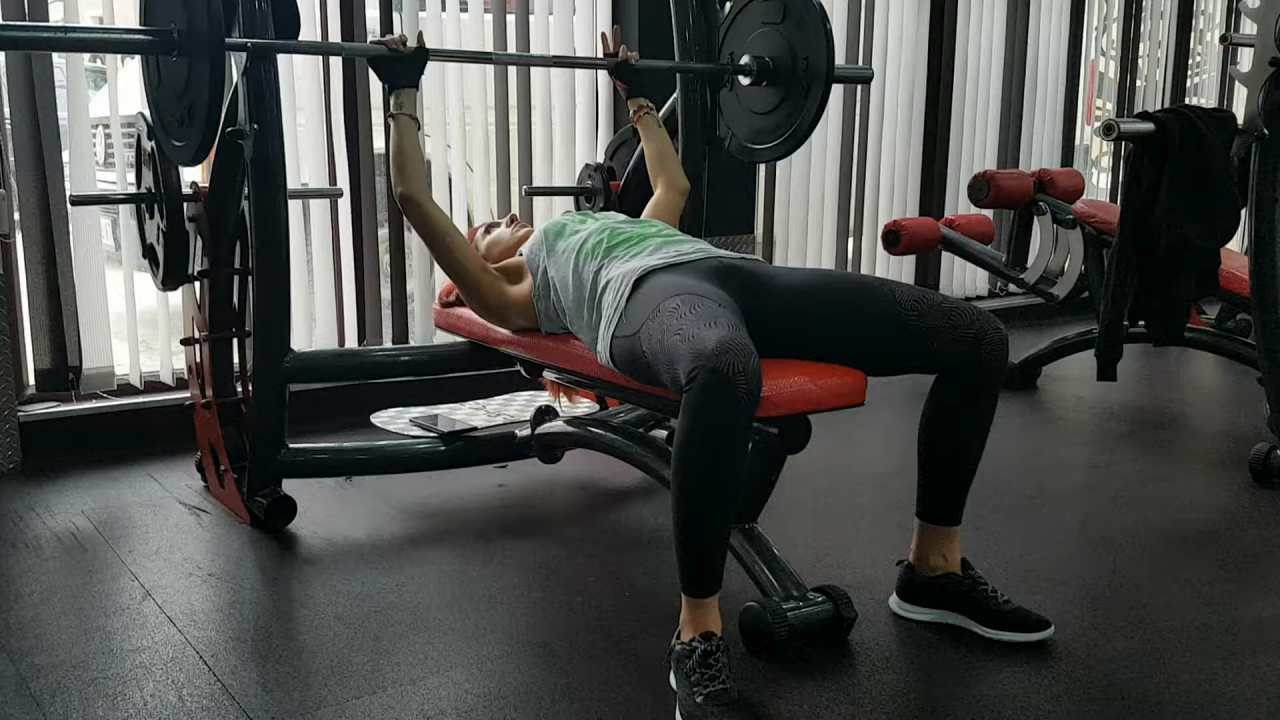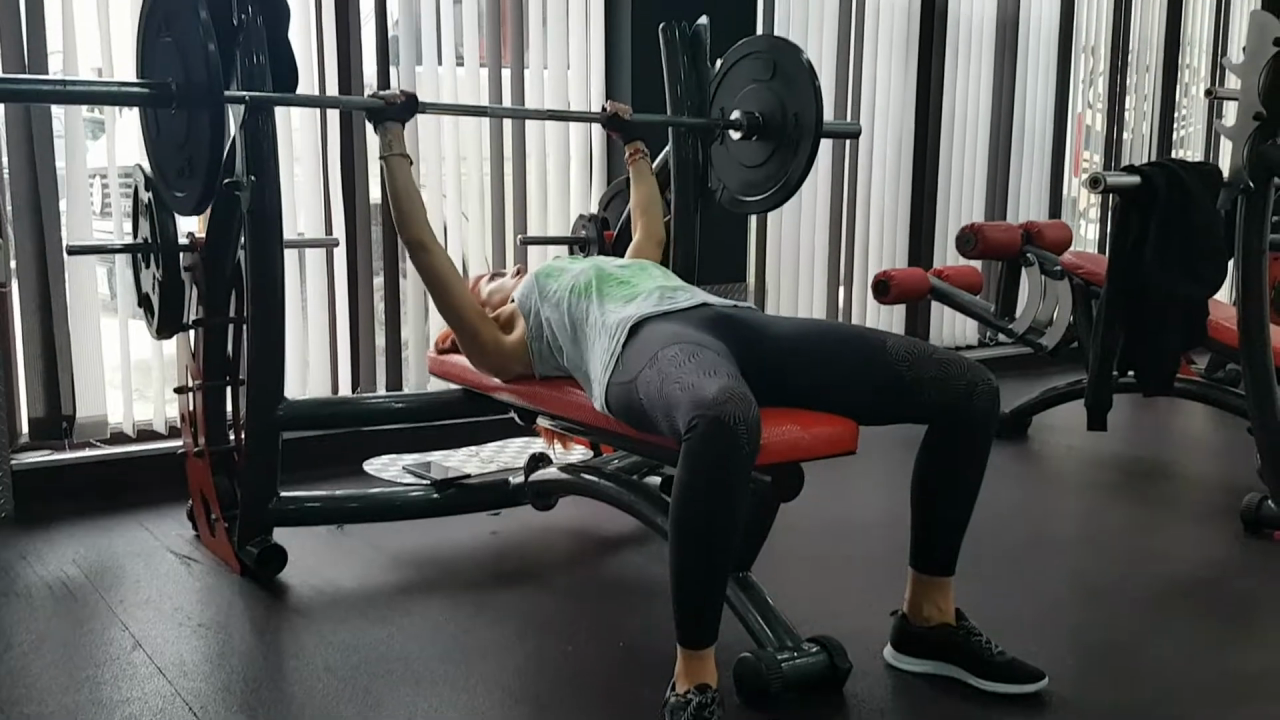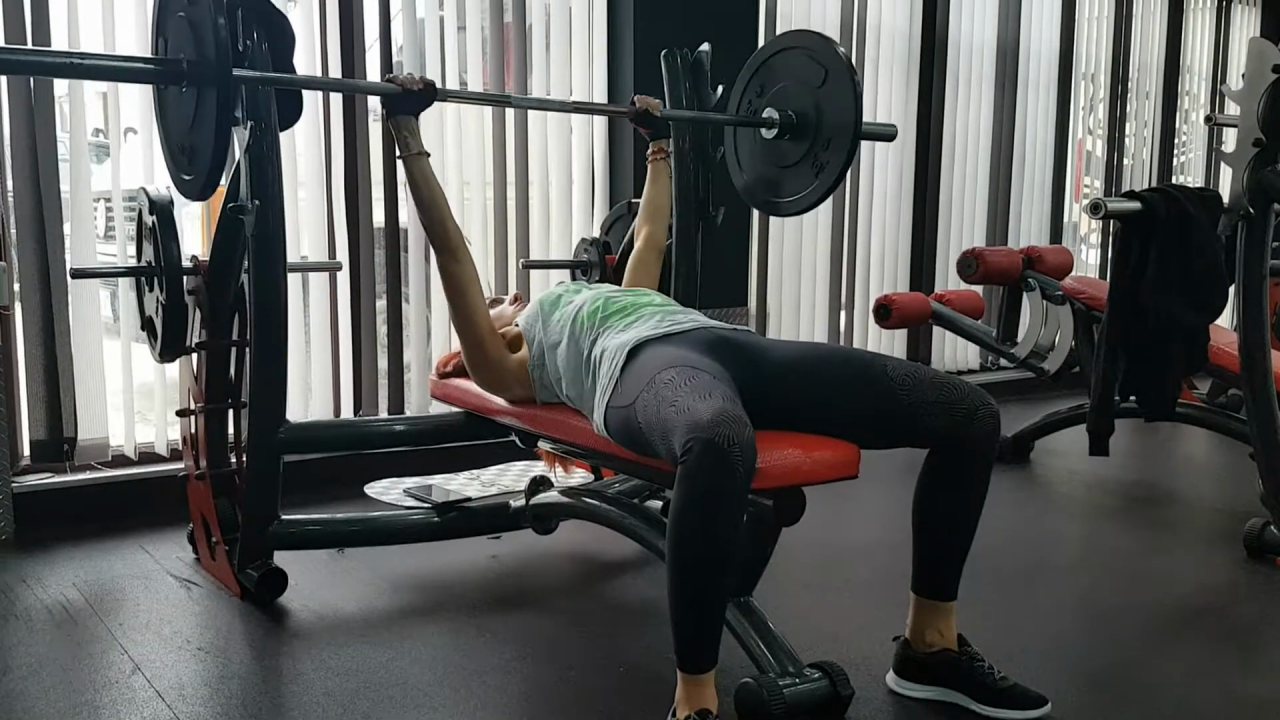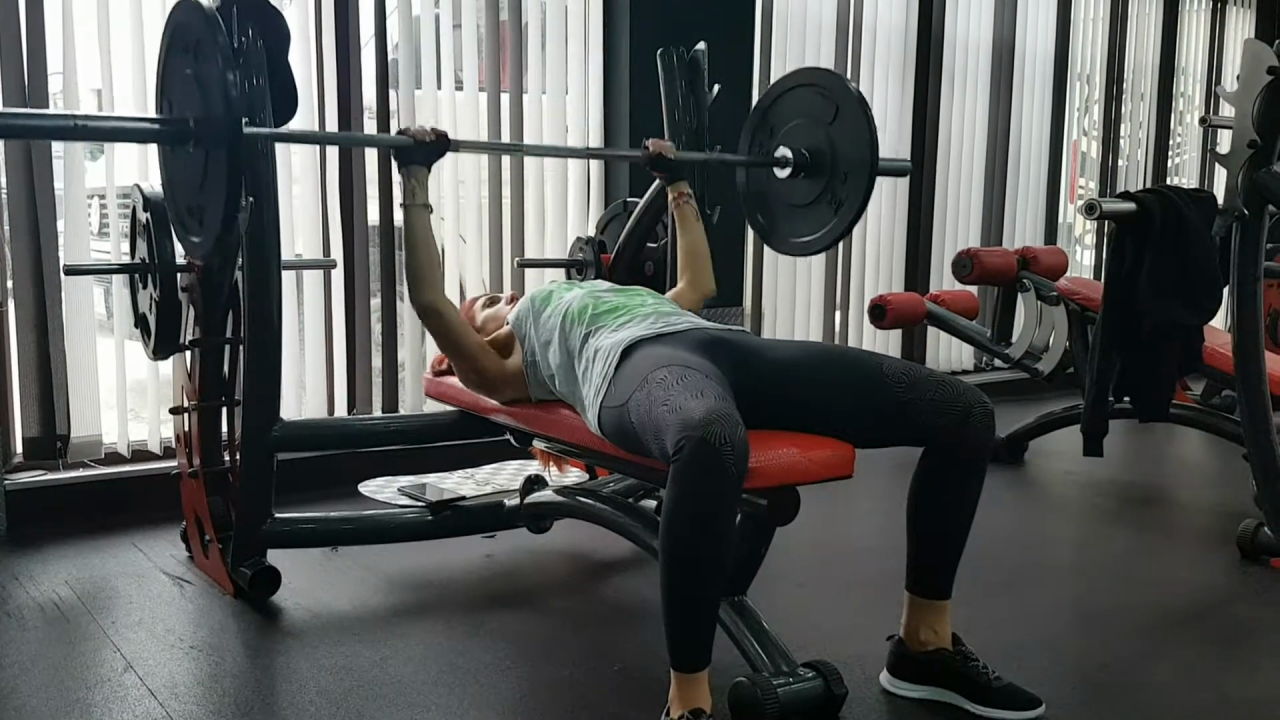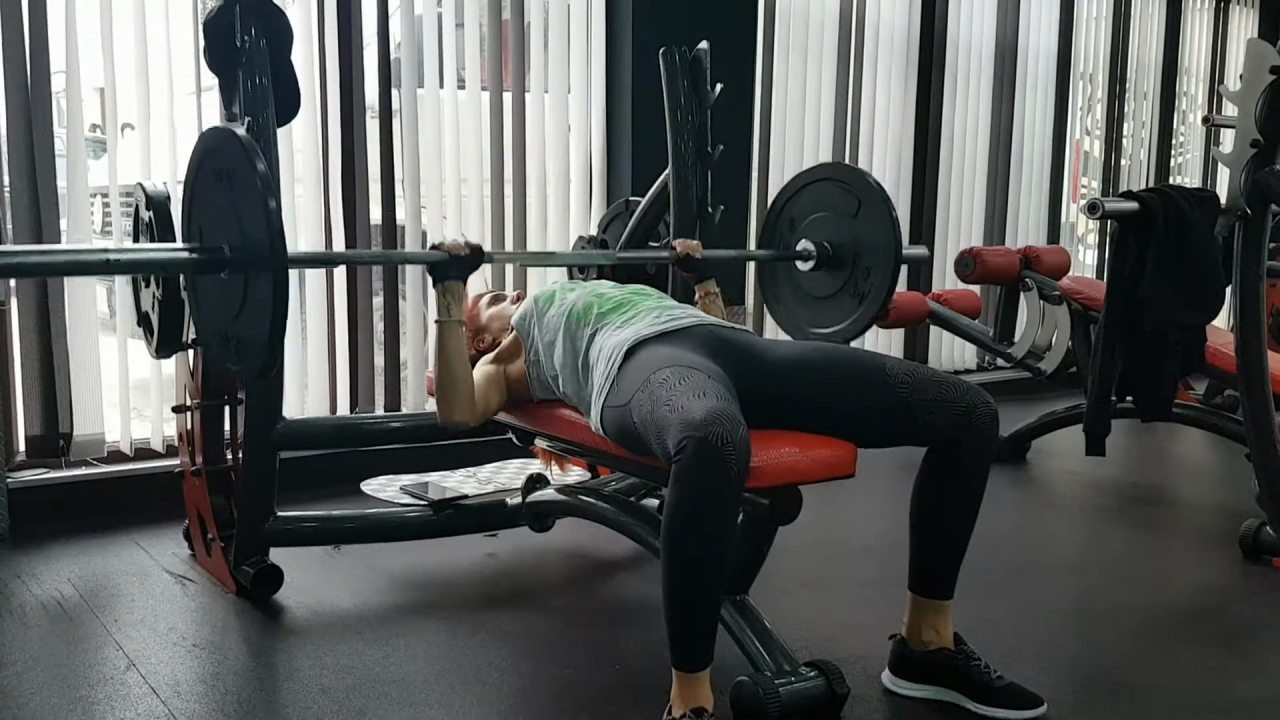
dt=1s
person 1, frame 1
left shoulder: (604, 229)
right shoulder: (513, 296)
left elbow: (673, 184)
right elbow: (416, 200)
left wrist: (637, 96)
right wrist: (403, 93)
left hip: (733, 273)
left knee: (976, 340)
right knee: (723, 368)
left ankle: (933, 570)
right ankle: (697, 635)
person 1, frame 2
left shoulder: (588, 286)
right shoulder: (504, 347)
left elbow: (650, 237)
right elbow: (422, 245)
left wrist: (633, 145)
right wrist: (392, 137)
left knee: (968, 389)
right knee: (724, 420)
left ankle: (928, 620)
person 1, frame 3
left shoulder: (602, 307)
right shoulder: (507, 368)
left elbow: (650, 241)
right elbow: (450, 251)
left wrist: (658, 144)
right wrist: (407, 133)
left hip: (730, 345)
left knee: (968, 413)
right knee: (718, 443)
left ankle: (929, 647)
person 1, frame 4
left shoulder: (590, 304)
right shoulder: (501, 371)
left elbow: (698, 288)
right elbow: (430, 305)
left wrist: (677, 186)
right wrist: (415, 179)
left hip: (724, 347)
left knee: (963, 413)
right knee: (710, 441)
left ankle: (924, 646)
person 1, frame 5
left shoulder: (587, 303)
right shoulder: (505, 365)
right elbow: (457, 409)
left wrist: (704, 279)
right wrist: (450, 286)
left knee: (967, 412)
right knee: (712, 440)
left ankle: (926, 646)
